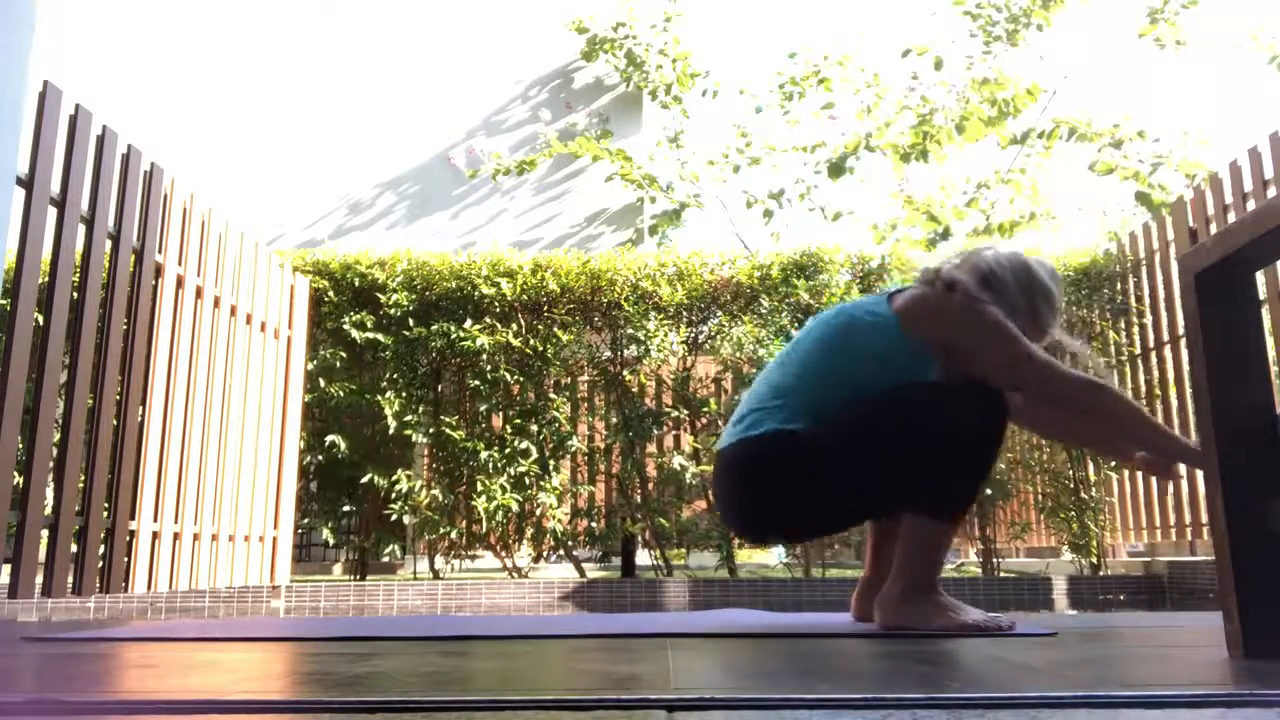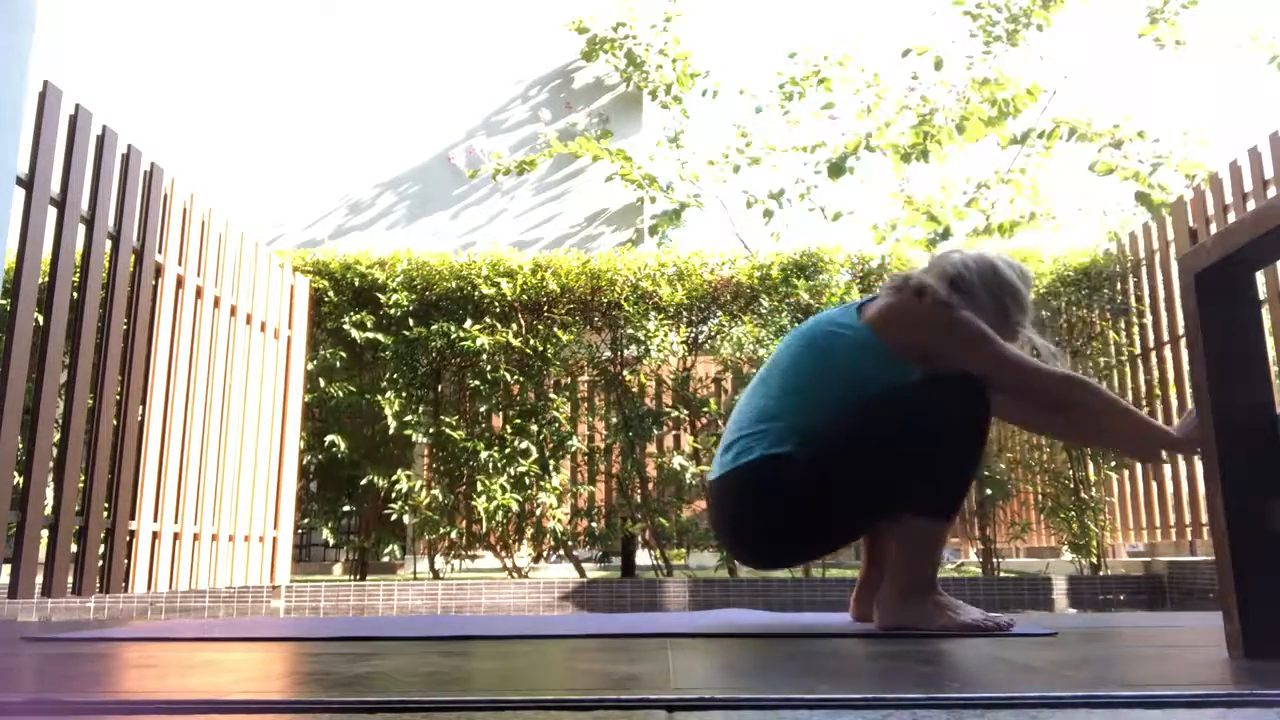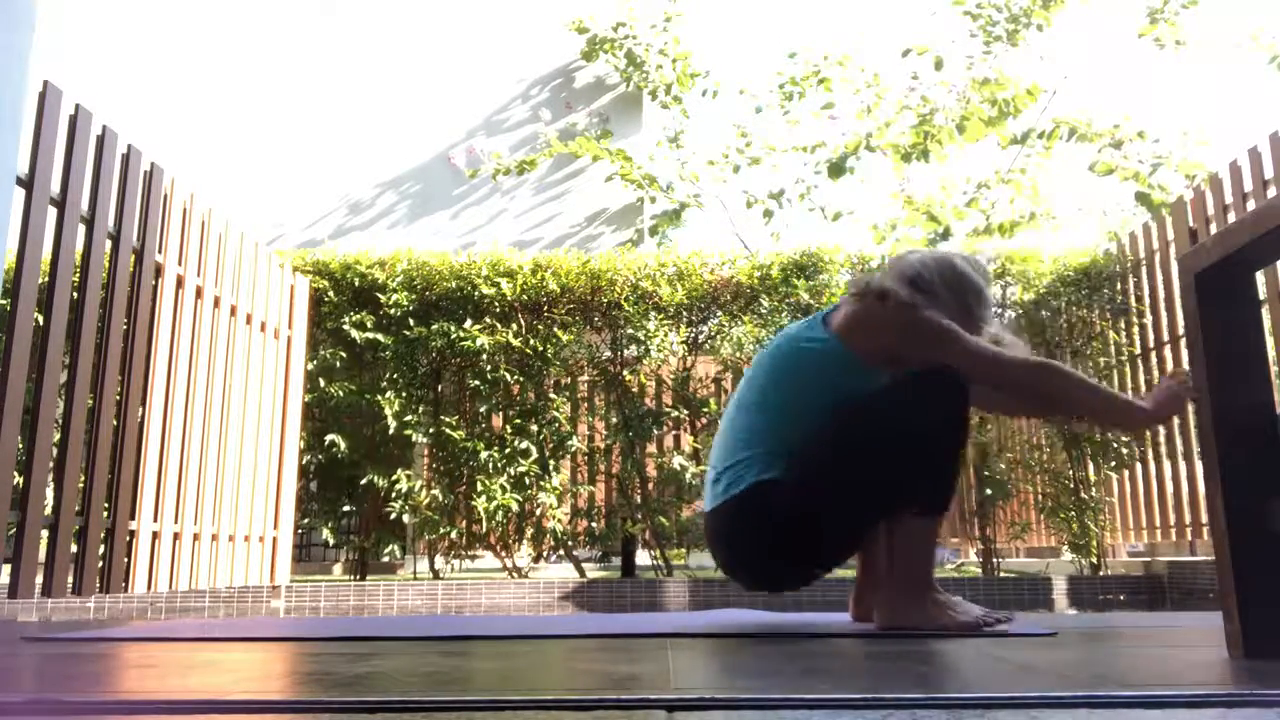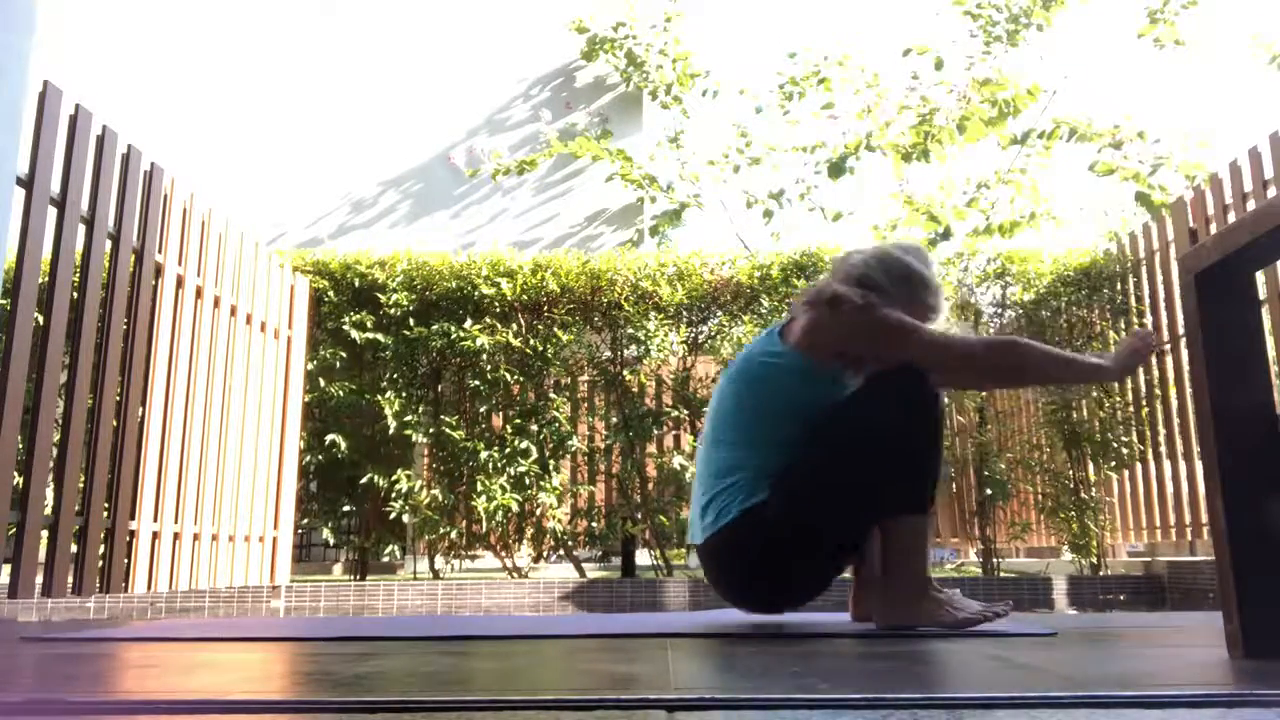
dt=0.1s
person 1, frame 1
left shoulder: (926, 333)
right shoulder: (950, 309)
left elbow: (1029, 405)
right elbow: (1073, 396)
left wrist: (1136, 454)
right wrist: (1185, 452)
left hip: (758, 480)
right hip: (770, 481)
left knee: (926, 428)
right knee: (969, 410)
left ankle: (881, 589)
right ankle: (911, 597)
person 1, frame 2
left shoulder: (903, 330)
right shoulder: (922, 314)
left elbow: (1012, 400)
right elbow: (1054, 390)
left wrist: (1132, 441)
right wrist: (1170, 440)
left hip: (751, 498)
right hip: (766, 500)
left knee: (916, 430)
right knee: (956, 407)
left ankle: (879, 589)
right ankle: (910, 598)
person 1, frame 3
left shoulder: (860, 337)
right shoulder: (890, 317)
left elbow: (990, 390)
right elbow: (1022, 380)
left wrist: (1110, 412)
right wrist: (1141, 413)
left hip: (750, 531)
right hip: (765, 537)
left knee: (906, 423)
right knee: (935, 401)
left ankle: (875, 593)
right ankle: (910, 594)
person 1, frame 4
left shoulder: (825, 342)
right shoulder: (841, 322)
left elbow: (955, 365)
right elbow: (984, 358)
right wrist: (1103, 367)
left hip: (742, 546)
right hip: (756, 551)
left knee: (878, 435)
right knee: (905, 399)
left ankle: (877, 589)
right ankle: (906, 593)
